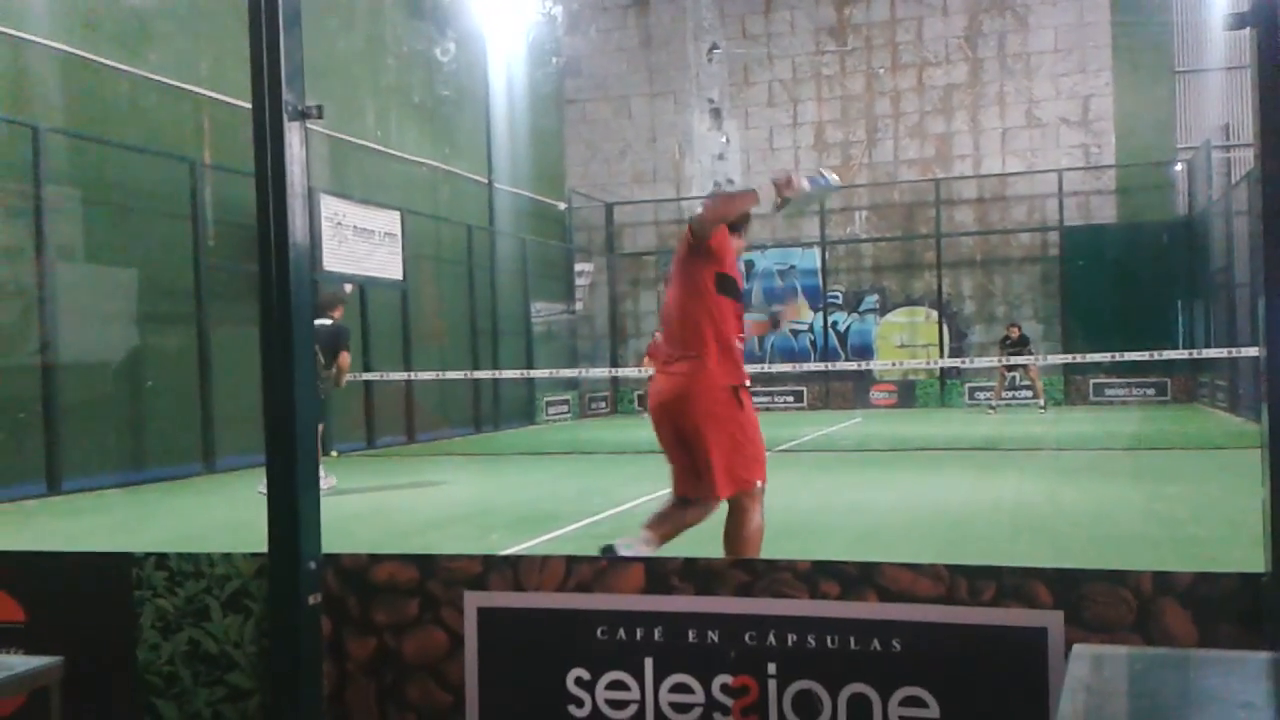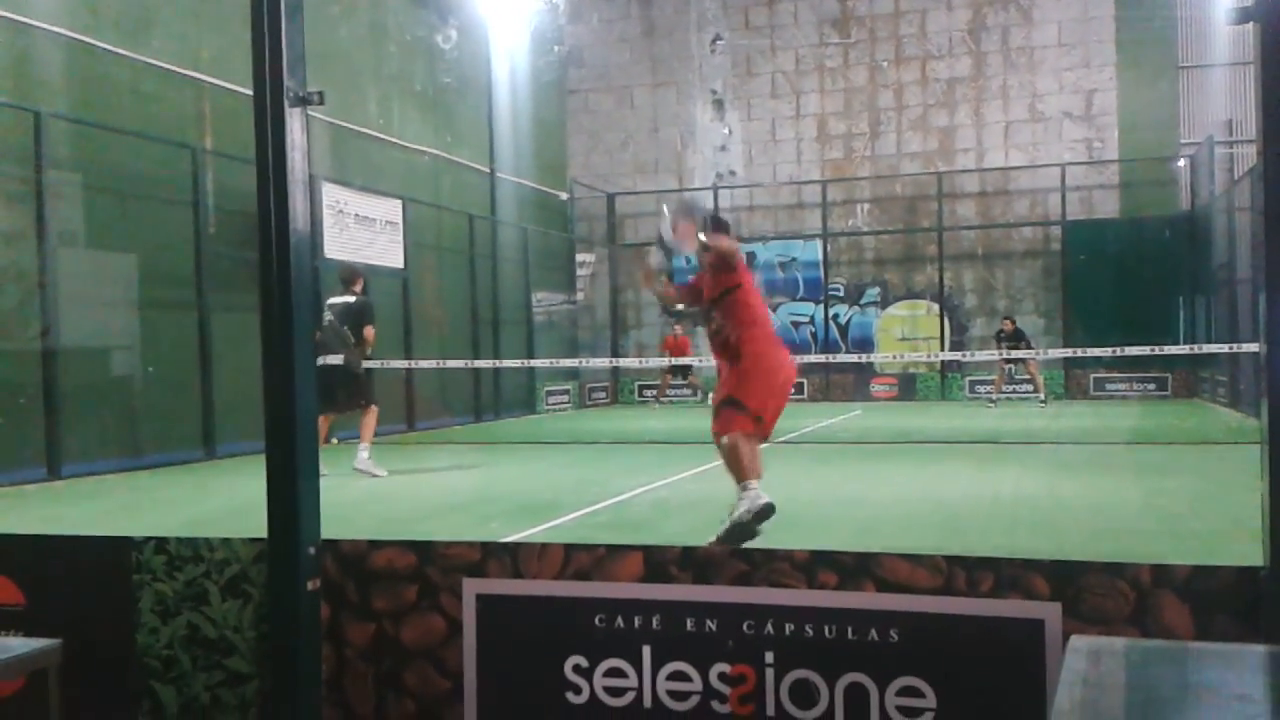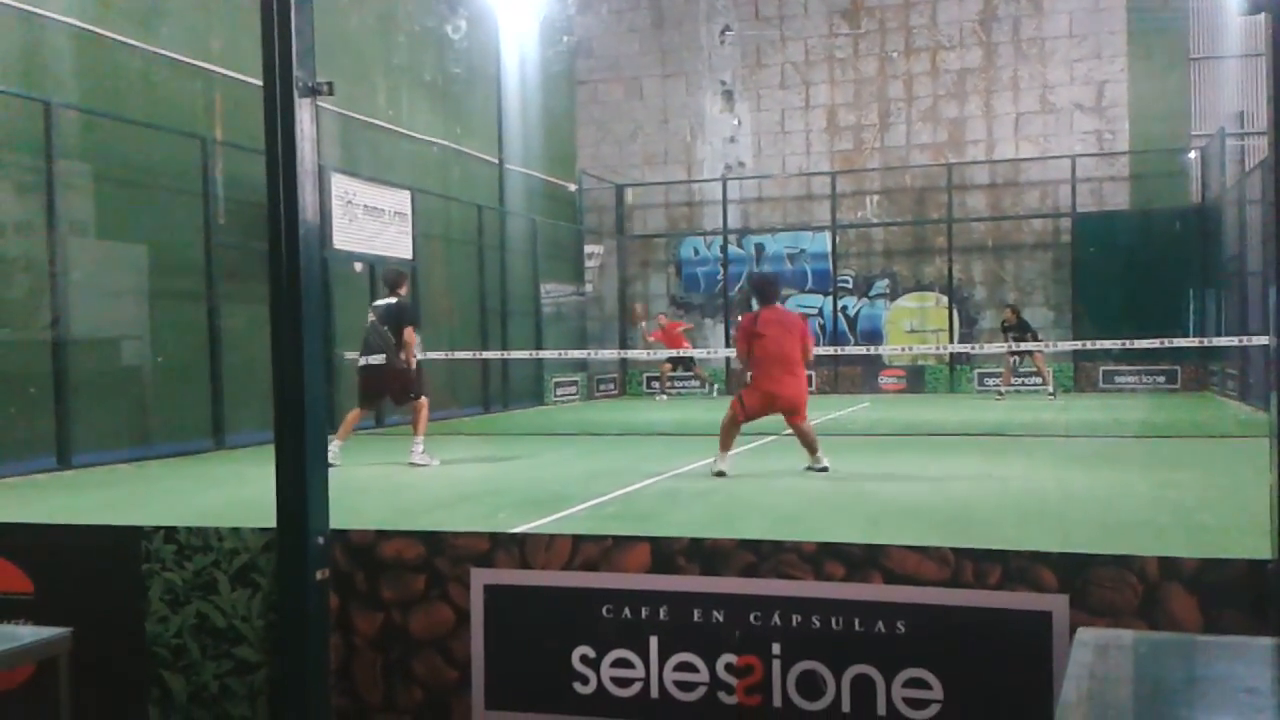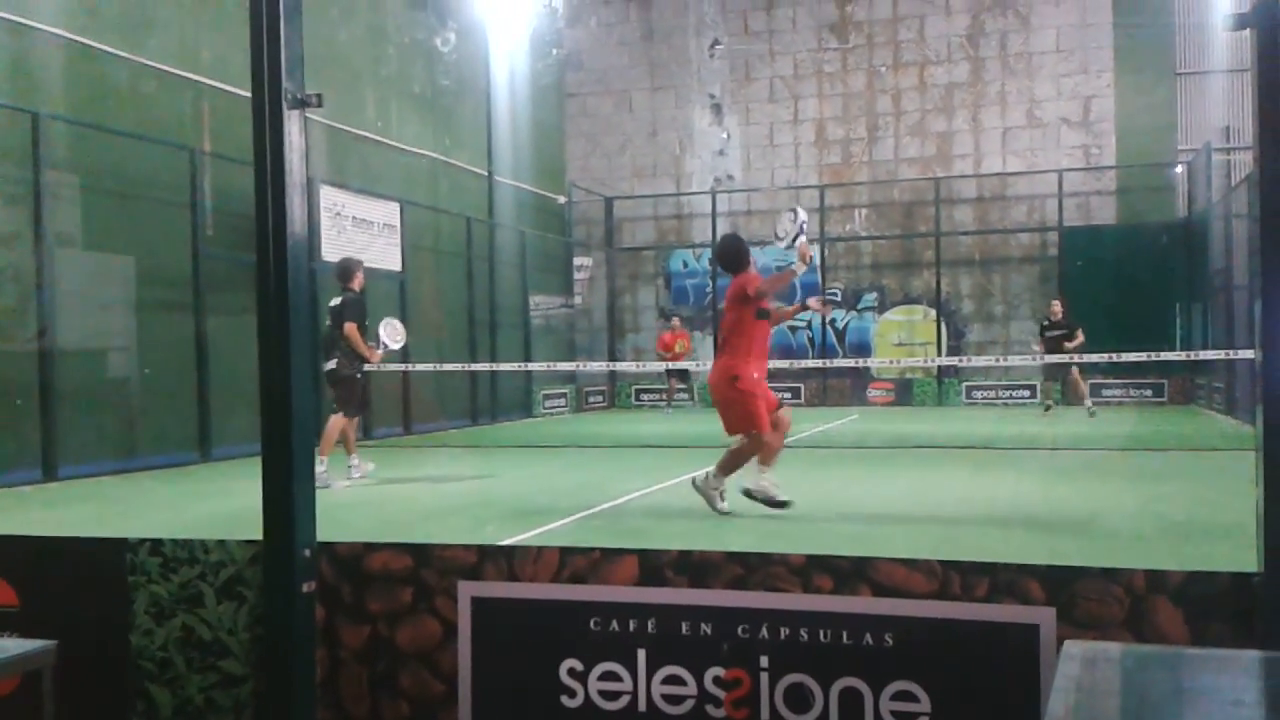
dt=1s
person 1, frame 1
left shoulder: (693, 266)
right shoulder: (709, 240)
right elbow: (709, 214)
right wrist: (770, 191)
left hip: (668, 394)
right hip: (710, 391)
left knee: (695, 498)
right knee: (747, 498)
left ankle: (629, 550)
person 1, frame 2
left shoulder: (728, 262)
right shoulder: (703, 282)
left elbow: (731, 248)
right elbow: (673, 296)
left wrist: (700, 239)
right wrist: (656, 281)
left hip: (758, 361)
right hip: (772, 364)
left knee: (728, 433)
right knee: (742, 440)
left ankle: (753, 499)
right ankle: (752, 501)
person 1, frame 3
left shoulder: (750, 321)
right shoulder: (798, 320)
left elbow: (743, 360)
right elbow: (809, 357)
left hip: (764, 391)
right hip: (795, 390)
left knee: (733, 416)
right knee: (800, 422)
left ankle: (721, 462)
right ankle: (817, 459)
person 1, frame 4
left shoulder: (747, 287)
right shoulder: (748, 280)
left elbow: (771, 317)
right elbow: (770, 288)
left wrist: (803, 307)
right wrist: (800, 263)
left hip: (744, 375)
right hip: (735, 375)
left knee: (782, 420)
right knee: (760, 437)
left ankle: (761, 483)
right ankle: (712, 479)
person 2, frame 1
left shoulder: (313, 327)
right shoulder: (340, 329)
right elbow: (344, 361)
right wrist: (341, 379)
right hip: (315, 388)
left knee: (317, 427)
left ankle: (321, 476)
person 2, frame 2
left shoulder: (328, 304)
right shoulder: (362, 303)
right elbow: (369, 334)
right wrist: (366, 350)
left hip: (324, 366)
right hip: (346, 365)
left knee: (325, 414)
right knee: (370, 410)
right ankle: (363, 456)
person 2, frame 3
left shoulder: (376, 305)
right shoulder: (404, 305)
right elbow: (408, 338)
right wrist: (410, 360)
left hip: (366, 363)
right hip: (389, 363)
left knee: (362, 408)
right knee: (421, 402)
left ankle: (333, 450)
right ankle: (418, 452)
person 2, frame 4
left shoulder: (336, 301)
right shoulder: (354, 300)
right elbow: (350, 330)
left wrist: (364, 349)
right wrist: (368, 355)
left hip: (335, 364)
right hip: (346, 367)
left knee: (351, 415)
right knee: (340, 415)
left ankle: (354, 464)
right ankle: (319, 470)
